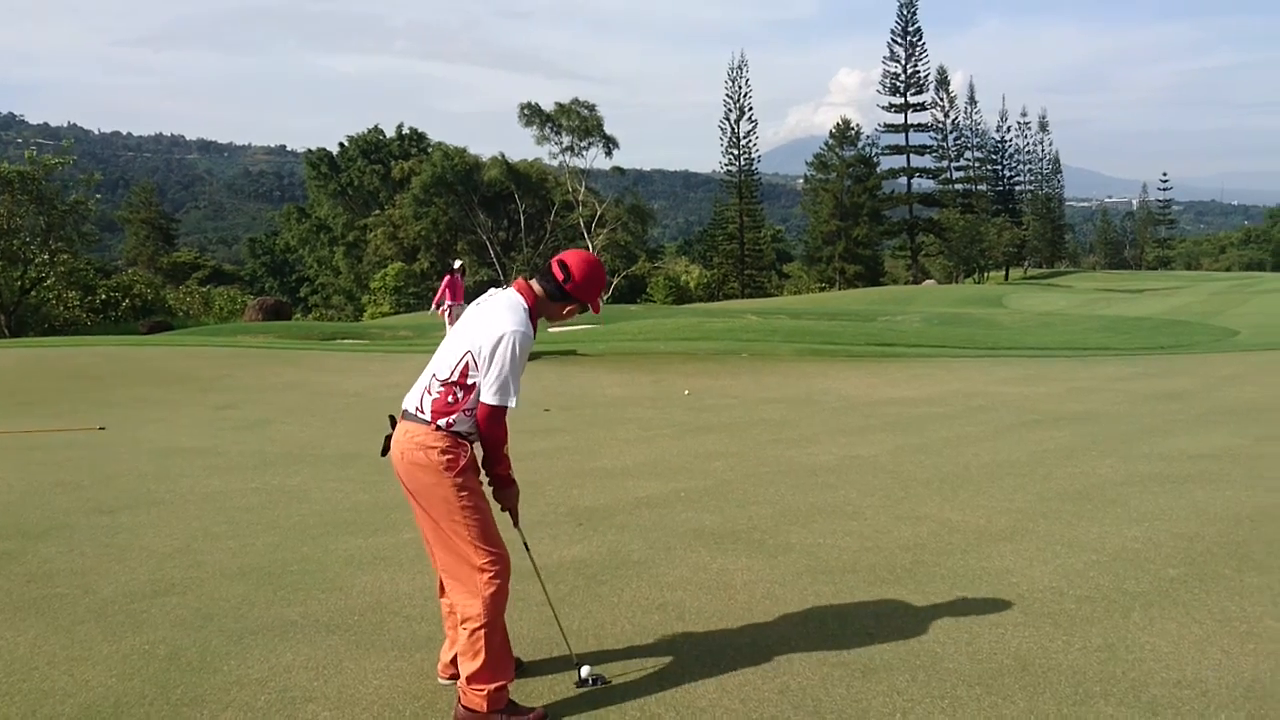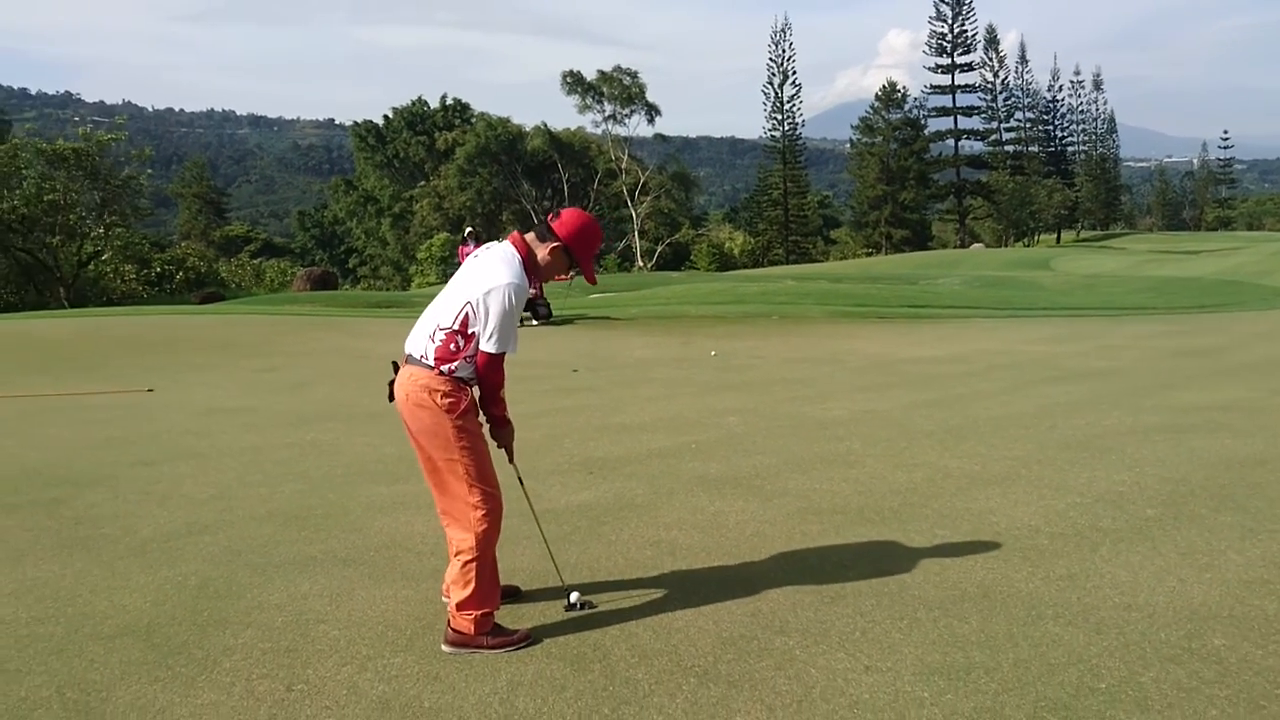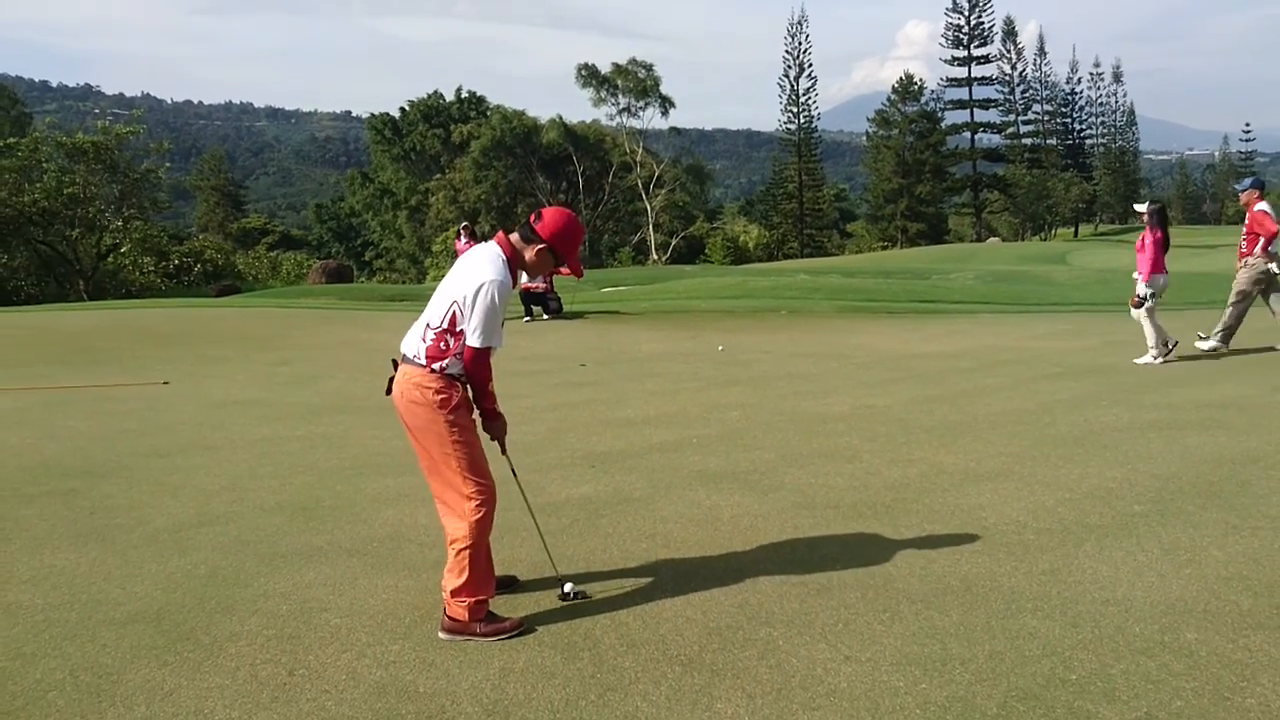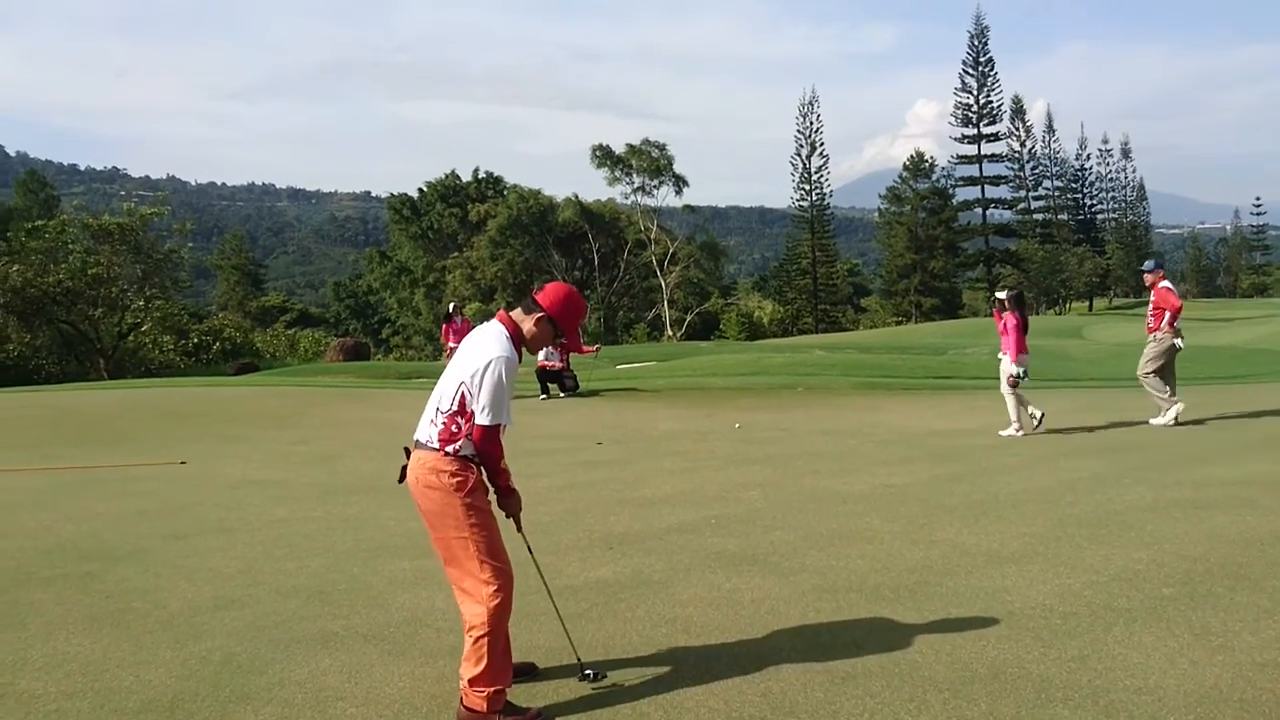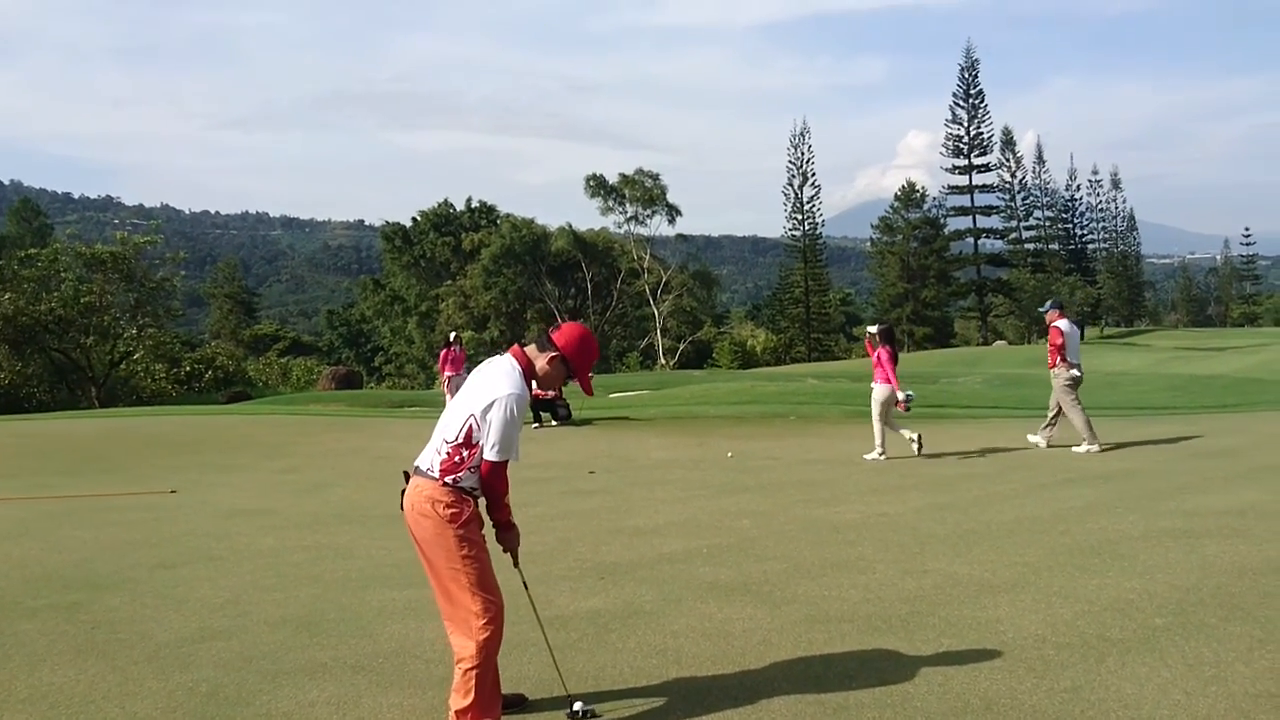
dt=1s
person 1, frame 1
left shoulder: (498, 298)
right shoulder: (514, 329)
right elbow: (489, 416)
left wrist: (496, 474)
right wrist: (503, 479)
left hip: (417, 435)
right hip: (436, 447)
left knee: (460, 558)
right knee: (485, 567)
left ankle: (459, 658)
person 1, frame 2
left shoulder: (494, 251)
right shoulder: (510, 282)
right elbow: (489, 363)
left wrist: (492, 415)
right wrist: (499, 420)
left hip: (418, 377)
right hip: (437, 390)
left knee: (461, 497)
right knee: (478, 504)
left ankle: (463, 583)
right ankle: (468, 624)
person 1, frame 3
left shoulder: (486, 253)
right shoulder: (495, 279)
right elbow: (476, 358)
left wrist: (484, 408)
right wrist: (491, 413)
left hip: (421, 378)
right hip: (432, 387)
left knee: (458, 489)
right knee: (473, 496)
left ankle: (468, 574)
right ankle: (463, 612)
person 1, frame 4
left shoulder: (489, 333)
right shoulder: (500, 355)
right elbow: (484, 436)
left wrist: (498, 484)
right wrist: (505, 489)
left hip: (437, 462)
right hip: (447, 471)
left knee: (478, 575)
right knee: (491, 581)
left ankle: (492, 661)
person 1, frame 5
left shoulder: (498, 365)
right shoulder: (512, 393)
right elbow: (492, 470)
left wrist: (500, 520)
right wrist: (504, 524)
left hip: (433, 492)
right hip: (442, 502)
left knee: (473, 607)
right knee: (480, 613)
